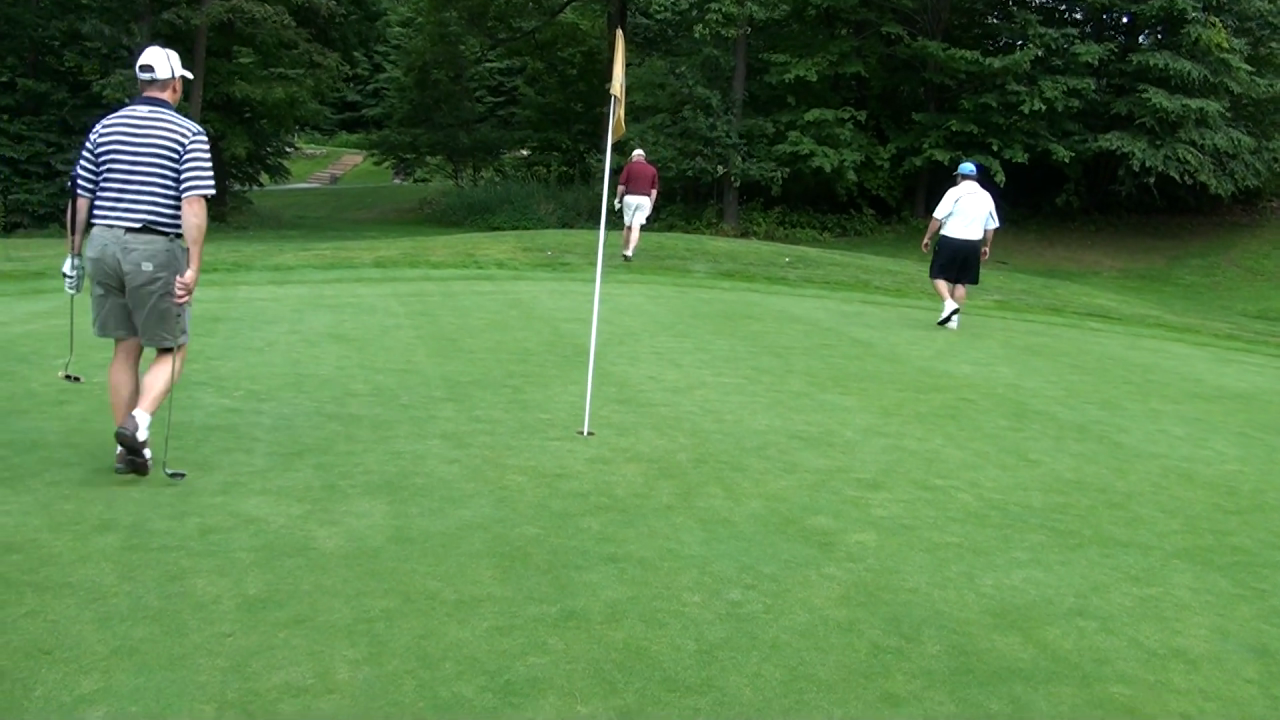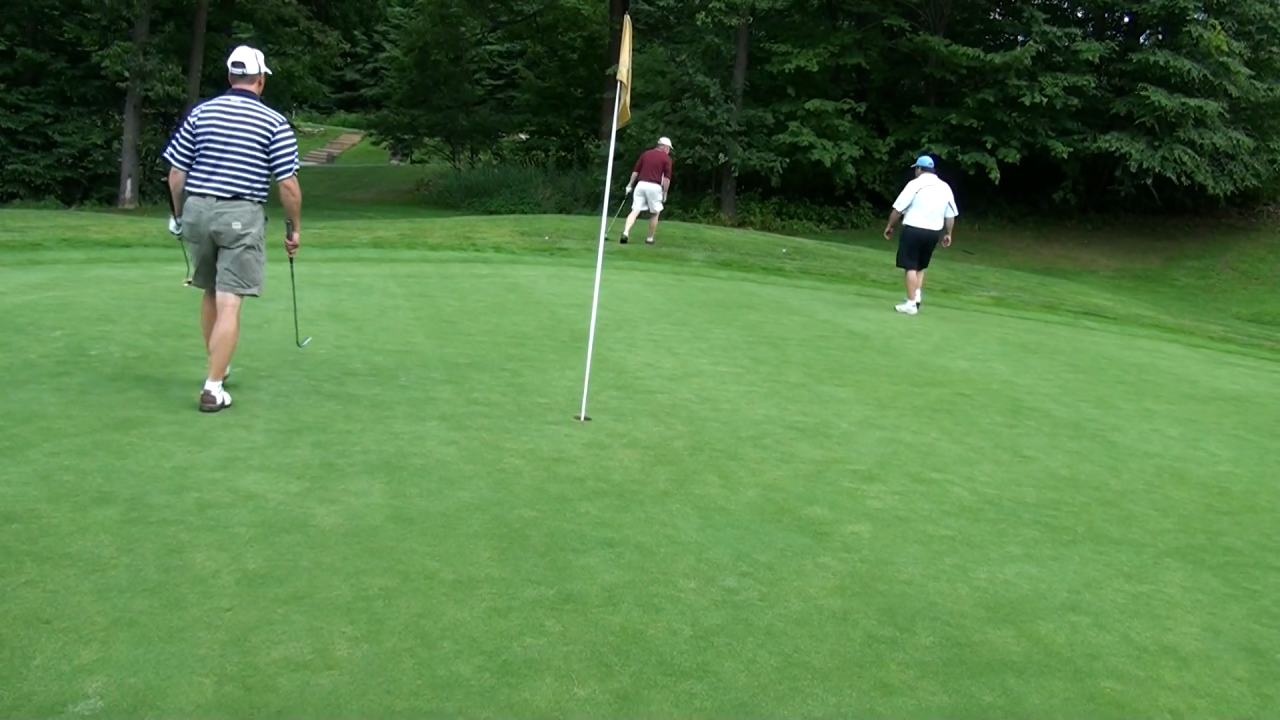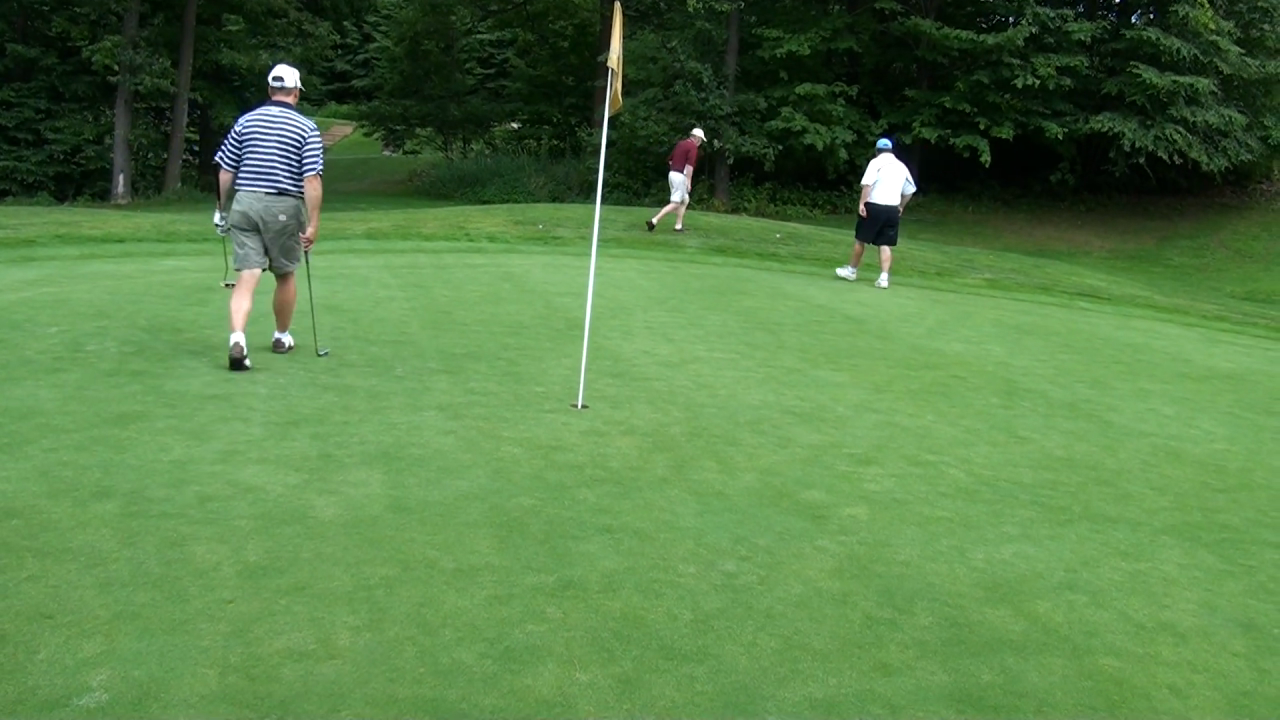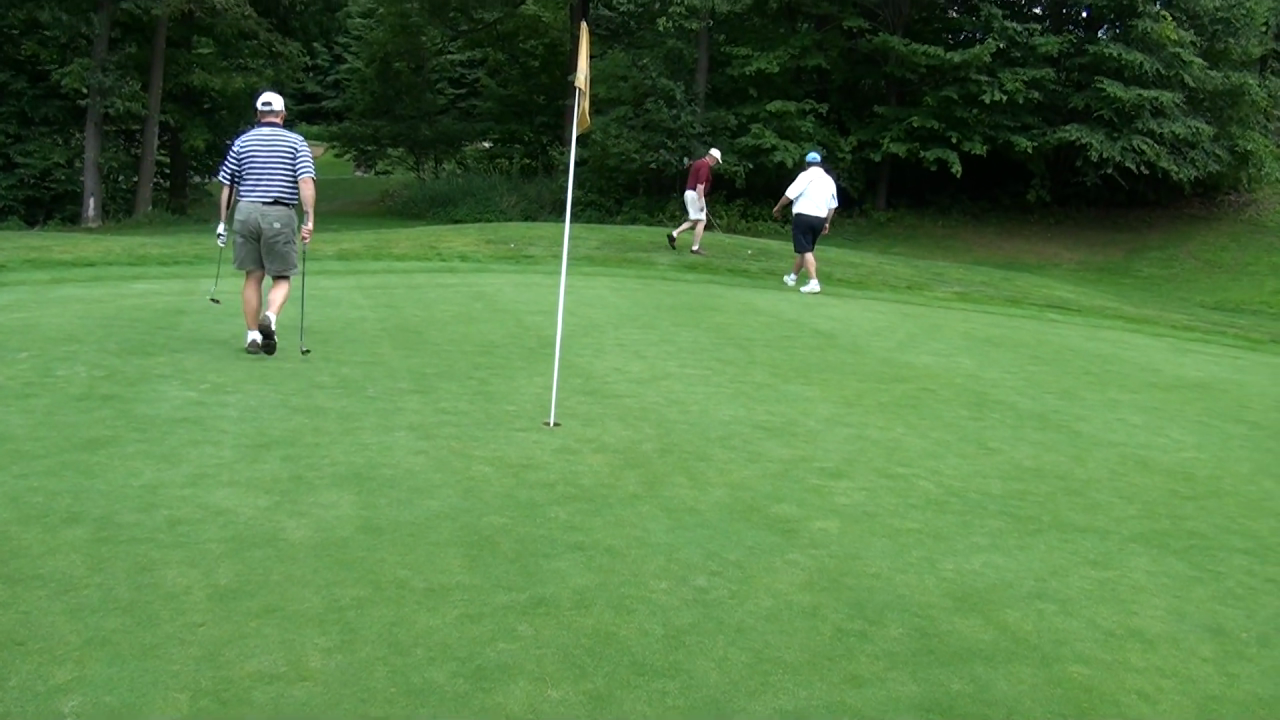
dt=0.7s
person 1, frame 1
left shoulder: (104, 127)
right shoulder: (189, 134)
left elbow: (81, 199)
right elbow: (194, 205)
left wrist: (75, 254)
right wrist: (192, 268)
left hip: (105, 247)
right hip: (156, 253)
left knee: (125, 351)
right knee: (170, 354)
left ankle: (126, 445)
right ankle: (137, 423)
person 1, frame 2
left shoulder: (201, 112)
right shoulder: (274, 122)
left elbow: (177, 172)
right elbow: (288, 183)
left wrist: (178, 214)
right wrist: (296, 227)
left hip: (198, 212)
right hip: (241, 218)
left knee: (211, 294)
right knee: (229, 305)
left ankle: (216, 367)
right ankle: (212, 389)
person 1, frame 3
left shoulder: (245, 121)
right shoulder: (307, 127)
left elbow: (226, 171)
right elbow: (312, 180)
left wrist: (220, 209)
right wrist: (313, 223)
left hip: (245, 205)
right hip: (285, 209)
left knee: (245, 280)
right knee: (285, 275)
left ankle: (237, 341)
right ankle: (282, 336)
person 1, frame 4
left shoulder: (242, 142)
right shoulder: (296, 141)
left elbow: (228, 187)
right elbow: (306, 182)
left wrist: (222, 223)
right wrist: (309, 220)
left hip: (246, 215)
right hip: (280, 216)
left knee: (253, 277)
right knee: (282, 279)
left ankle: (252, 335)
right ankle: (269, 319)
person 2, frame 1
left shoulder: (955, 192)
right shoulder: (986, 197)
left elbow: (938, 217)
right elbow: (990, 227)
left wrist: (927, 237)
right wrist: (986, 247)
left hip: (950, 241)
right hip: (973, 244)
left knee: (937, 276)
right knee: (961, 282)
left ankle: (949, 304)
right ankle: (953, 319)
person 2, frame 2
left shoulder: (915, 184)
right shoulder: (945, 187)
left elbow: (898, 208)
right elbow: (950, 215)
left wrist: (889, 226)
right wrist: (948, 234)
left hip: (913, 230)
right hip: (933, 233)
left knee: (910, 267)
right knee: (920, 266)
left ankle: (911, 304)
right ankle: (916, 296)
person 2, frame 3
left shoulder: (876, 162)
right shoulder: (901, 166)
left elbow: (867, 184)
right elbow: (910, 190)
left wrist: (861, 204)
right wrist: (901, 206)
left hip: (874, 207)
right hip: (892, 210)
left knee: (861, 239)
right knee: (886, 245)
left ankle: (851, 270)
right ankle: (884, 276)
person 2, frame 4
left shoulder: (805, 176)
right shoulder: (829, 180)
left elbow: (789, 195)
right elbow: (832, 206)
left wrist: (778, 208)
right wrist: (827, 223)
left hip: (803, 218)
right hip: (819, 220)
left knee: (806, 251)
right knee: (805, 250)
left ankle: (814, 283)
right ankle: (792, 277)
